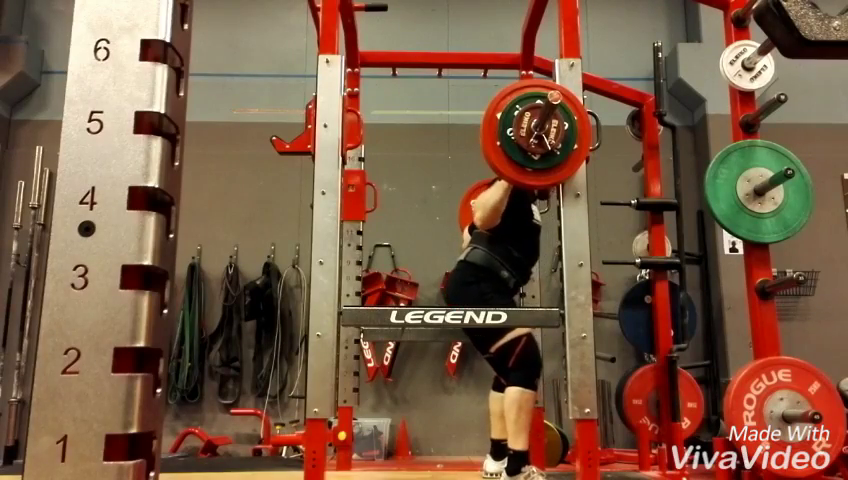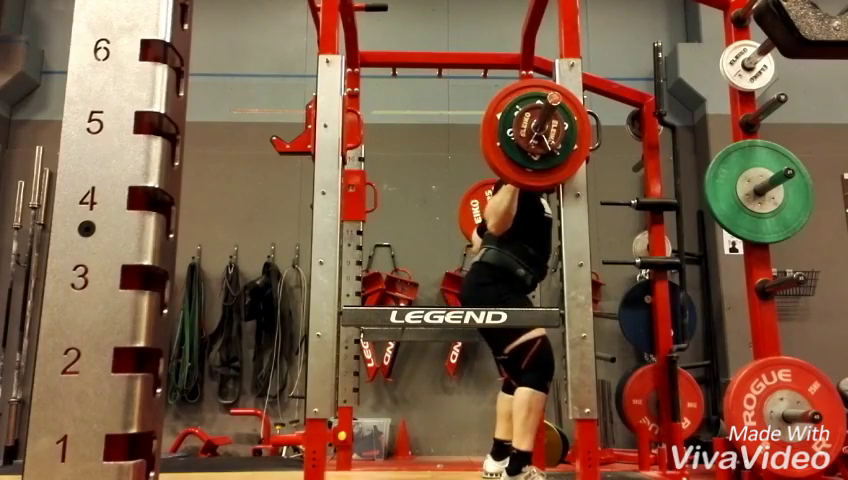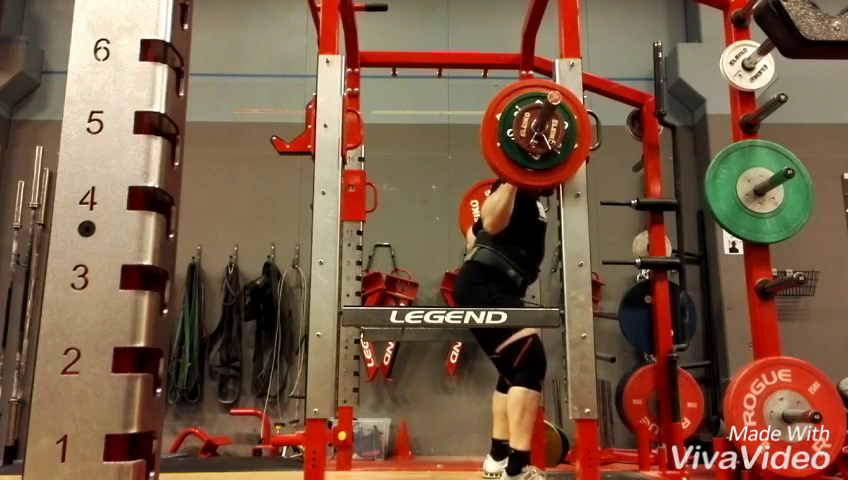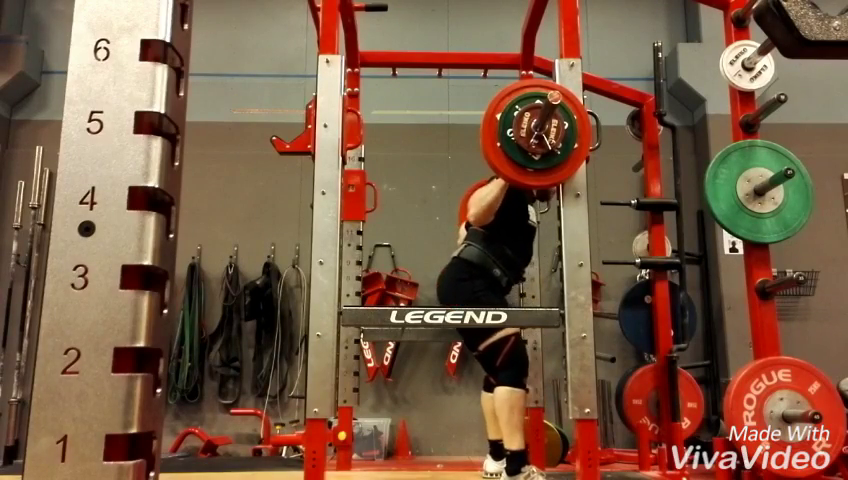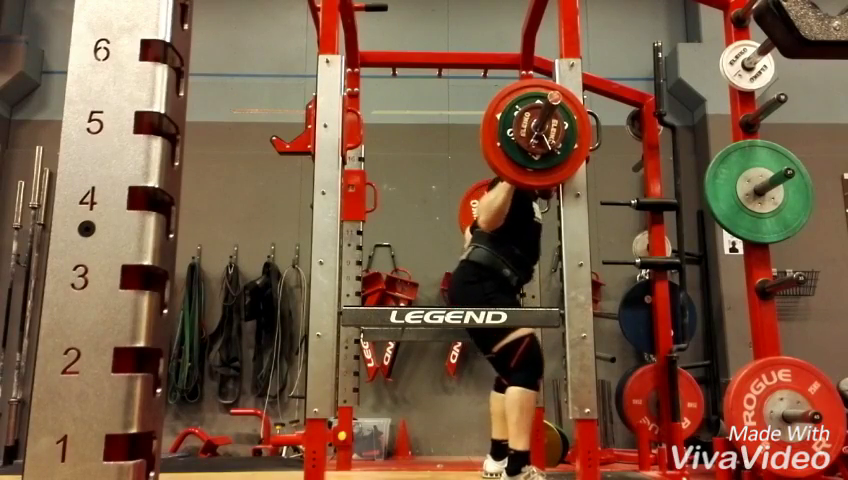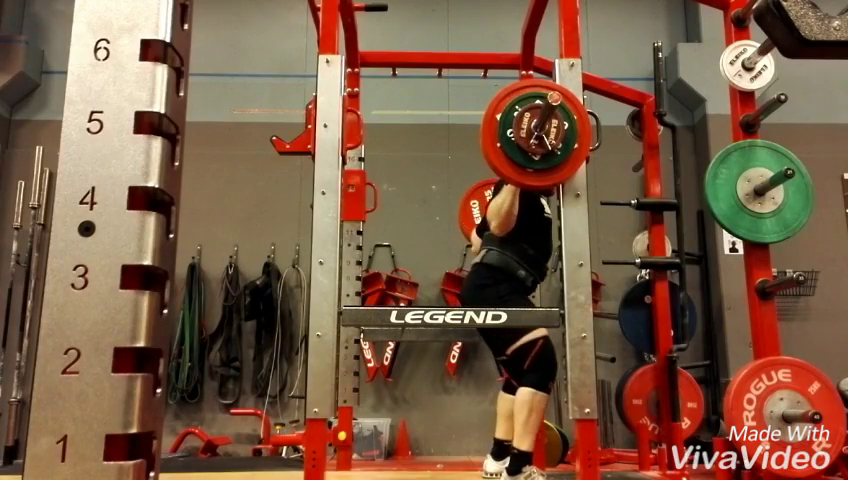
dt=0.2s
person 1, frame 1
left shoulder: (522, 198)
right shoulder: (517, 191)
left elbow: (470, 235)
right elbow: (483, 217)
right wrist: (508, 177)
left hip: (481, 288)
right hip: (476, 287)
left knee: (511, 369)
right knee: (525, 364)
person 1, frame 2
left shoulder: (529, 195)
right shoulder: (524, 188)
left elbow: (480, 235)
right elbow: (496, 223)
right wrist: (513, 180)
left hip: (495, 288)
right hip: (491, 287)
left knee: (520, 370)
right knee: (538, 364)
person 1, frame 3
left shoulder: (526, 197)
right shoulder: (520, 190)
left elbow: (474, 235)
right elbow: (493, 223)
right wrist: (511, 180)
left hip: (488, 288)
right hip: (484, 286)
left knee: (515, 369)
right knee: (530, 363)
person 1, frame 4
left shoulder: (520, 198)
right shoulder: (514, 190)
left elbow: (467, 229)
right elbow: (476, 214)
right wrist: (505, 175)
left hip: (472, 285)
right hip: (469, 284)
left knee: (501, 368)
right knee: (512, 364)
person 1, frame 5
left shoulder: (524, 198)
right shoulder: (518, 191)
left elbow: (473, 232)
right elbow: (487, 219)
right wrist: (510, 178)
left hip: (481, 287)
right hip: (479, 286)
left knee: (512, 369)
right knee: (527, 364)
person 1, frame 6
left shoulder: (528, 195)
right shoulder: (524, 190)
left elbow: (478, 237)
right elbow: (500, 225)
left hip: (493, 289)
right hip: (493, 288)
left knee: (521, 372)
right knee: (540, 365)
